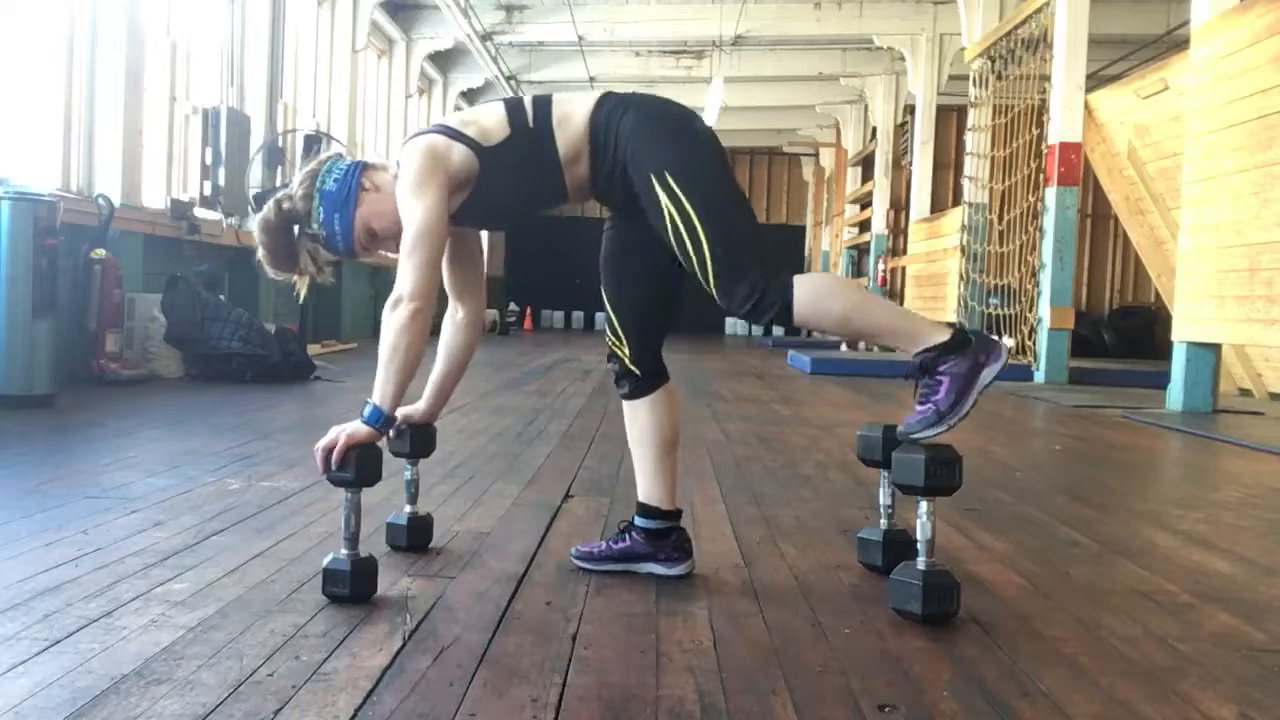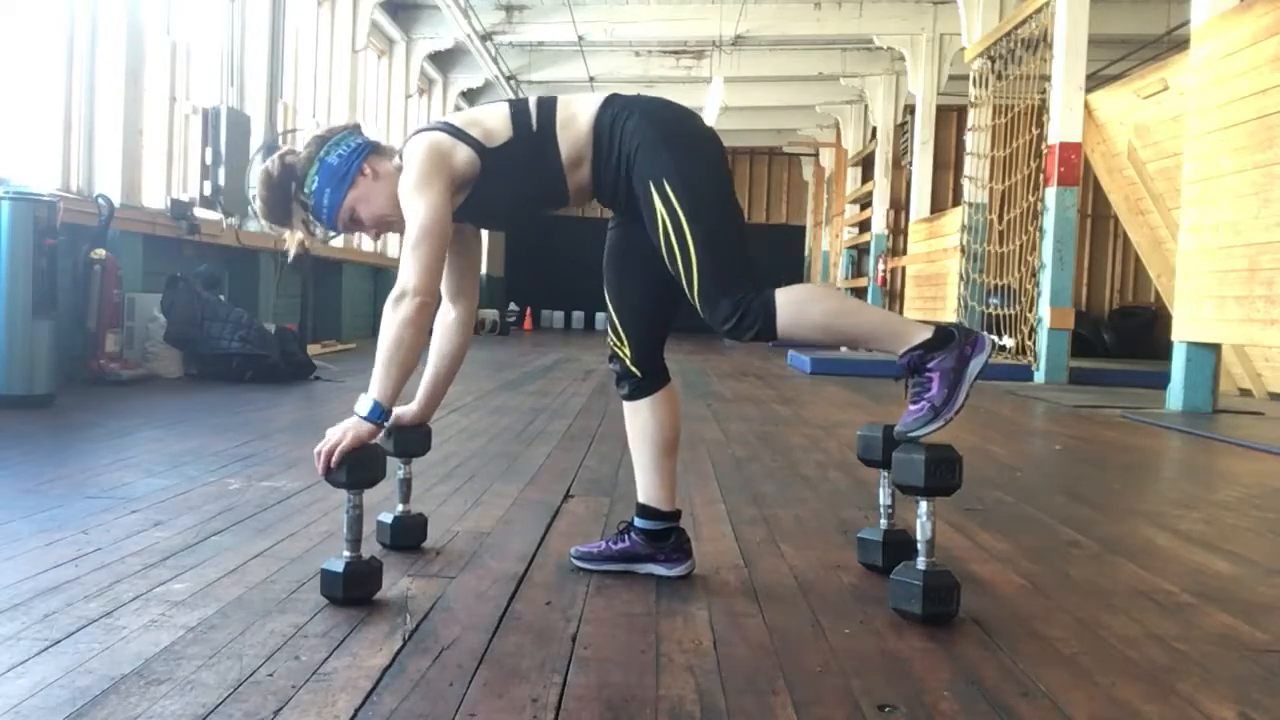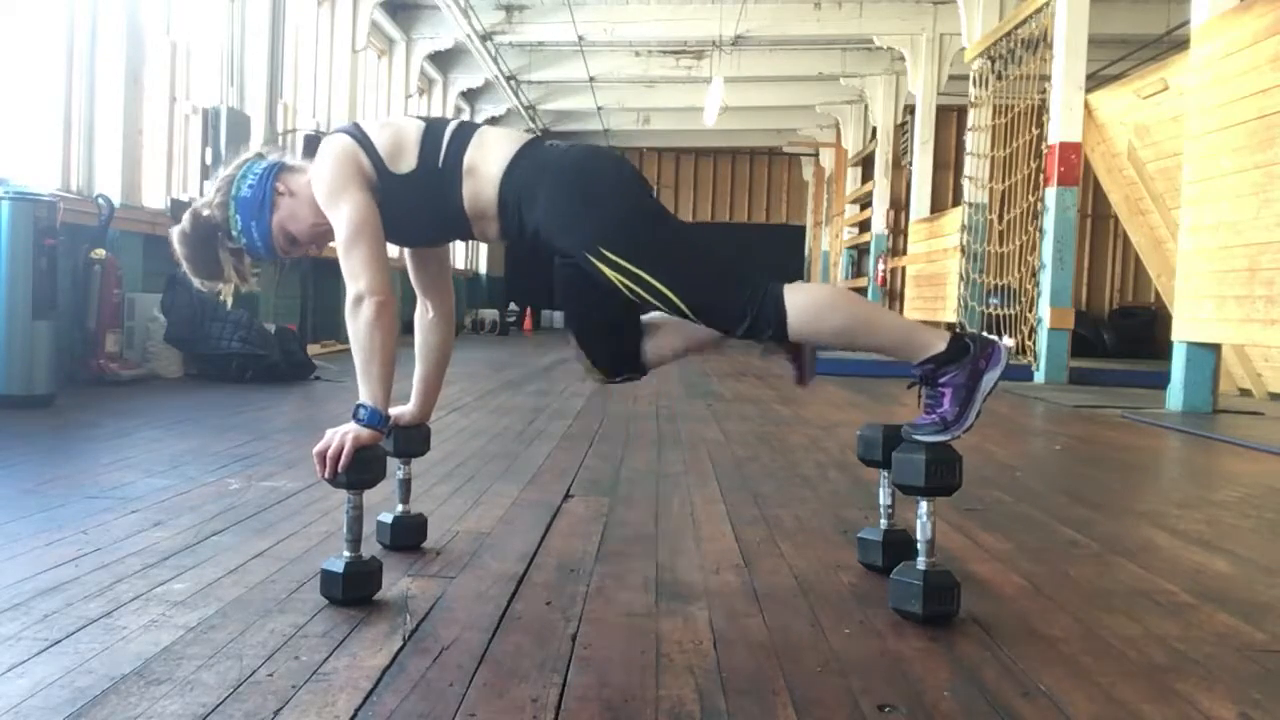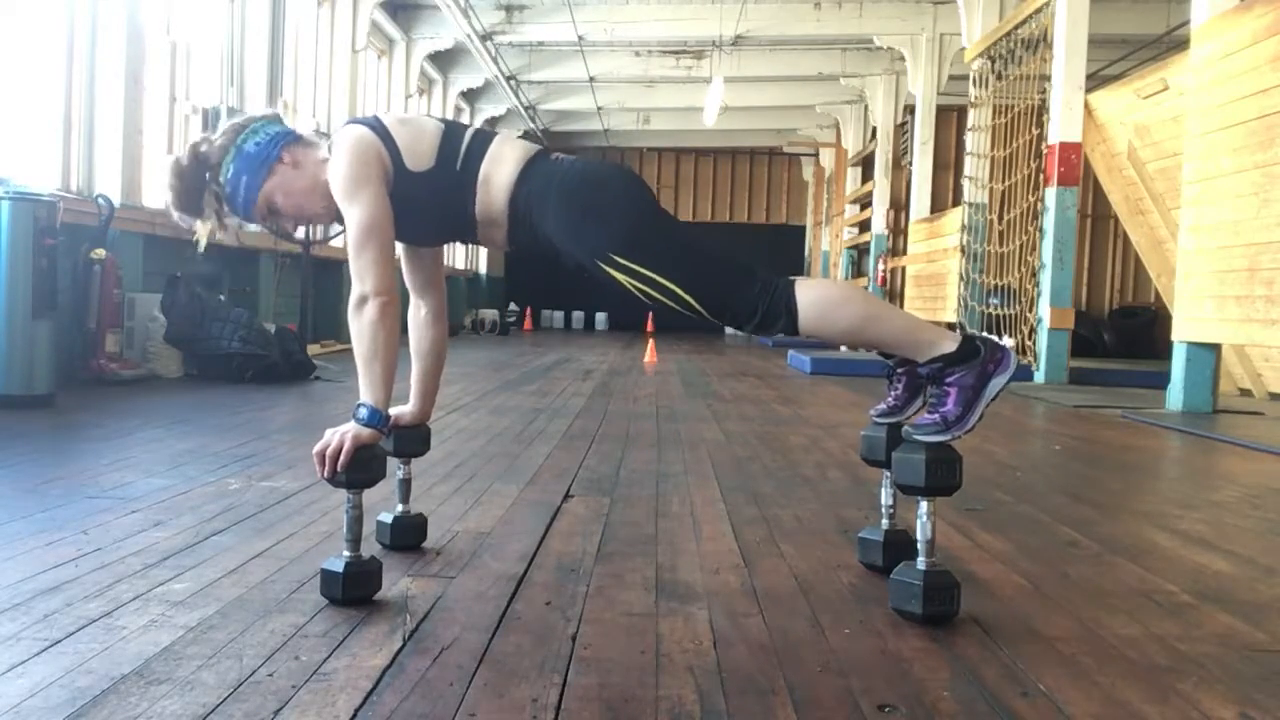
dt=1s
person 1, frame 1
left shoulder: (422, 164)
right shoulder: (446, 202)
left elbow: (409, 305)
right elbow: (464, 311)
left wrist: (376, 418)
right wrist: (429, 407)
left hip: (649, 143)
right hip: (632, 186)
left knee: (755, 292)
right knee: (631, 360)
left ankle: (952, 353)
right ankle: (658, 532)
person 1, frame 2
left shoulder: (426, 162)
right shoulder: (447, 190)
left elbow: (411, 299)
right elbow: (456, 306)
left wrist: (370, 415)
right wrist: (419, 409)
left hip: (656, 148)
right hip: (637, 184)
left knee: (736, 309)
right knee: (635, 360)
left ankle: (936, 346)
right ankle: (657, 533)
person 1, frame 3
left shoulder: (334, 166)
right shoulder: (388, 190)
left elbow: (369, 299)
right elbow: (434, 305)
left wrist: (368, 416)
right wrist: (415, 411)
left hip: (577, 197)
right hip: (575, 202)
left knee: (743, 308)
right knee: (609, 355)
left ankle: (951, 354)
right ankle: (785, 341)
person 1, frame 4
left shoulder: (351, 152)
right shoulder: (388, 186)
left elbow: (373, 298)
right elbow: (425, 301)
left wrist: (370, 416)
right wrist: (417, 410)
left hip: (584, 207)
right hip: (580, 206)
left knee: (760, 303)
right knee: (748, 301)
left ankle: (959, 354)
right ankle: (916, 359)
